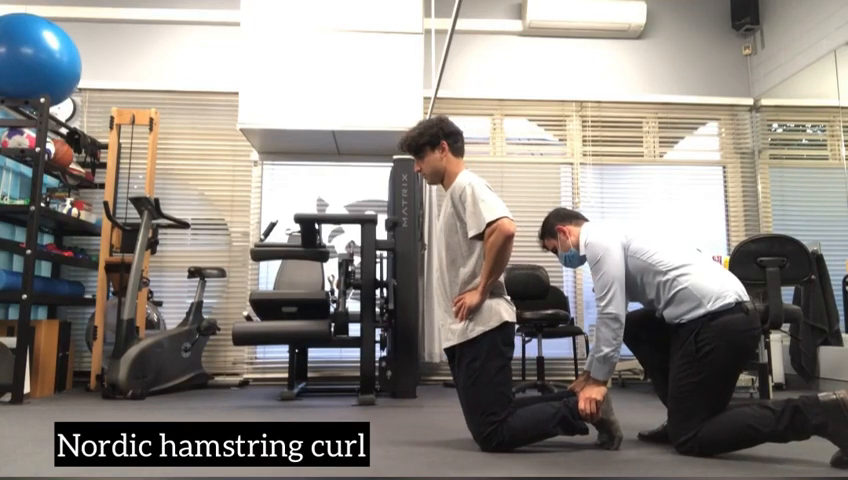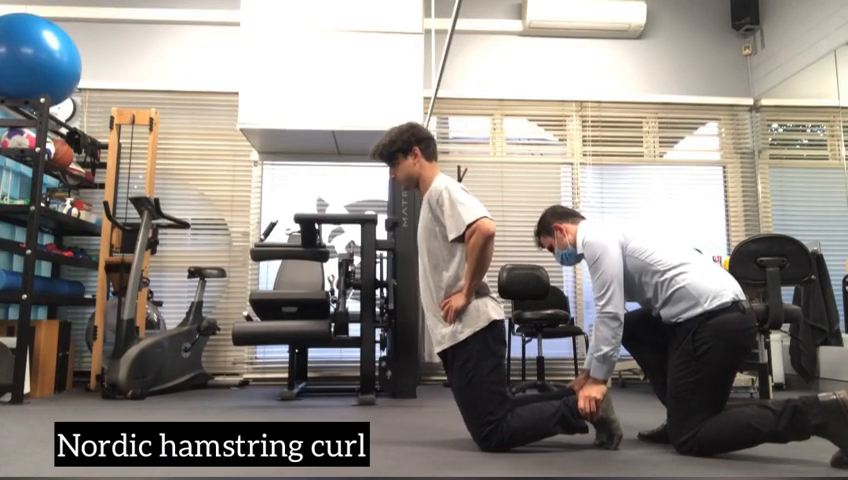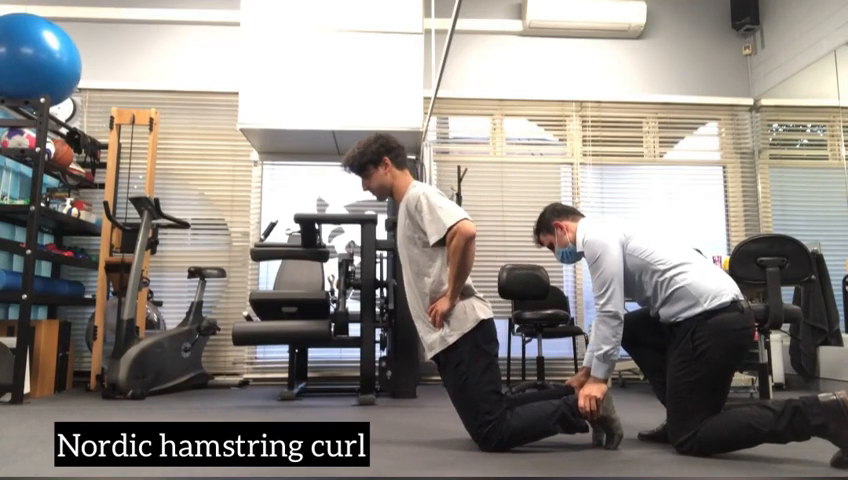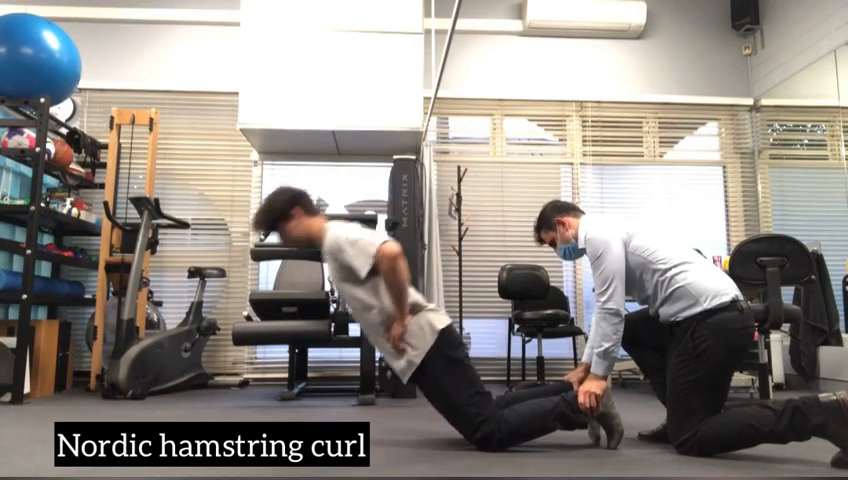
dt=0.7s
person 1, frame 1
left shoulder: (466, 186)
right shoulder: (454, 193)
left elbow: (504, 229)
left wrist: (482, 290)
left hip: (481, 325)
right hip: (465, 328)
left knee: (493, 434)
right knee: (491, 422)
left ankle: (582, 408)
right ankle: (577, 402)
person 1, frame 2
left shoulder: (443, 190)
right shoulder: (432, 197)
left elbow: (484, 230)
left wrist: (466, 293)
left hip: (470, 327)
right hip: (458, 330)
left knee: (493, 433)
right knee: (491, 419)
right ankle: (577, 400)
person 1, frame 3
left shoulder: (418, 196)
right shoulder: (408, 205)
left elbow: (465, 232)
left wrist: (451, 296)
left hip: (460, 328)
right hip: (449, 332)
left knee: (492, 433)
right knee: (492, 418)
right ankle: (579, 397)
person 1, frame 4
left shoulder: (338, 237)
right shoulder: (336, 243)
left elbow: (391, 254)
left wrist: (401, 318)
left hip: (424, 343)
right hip: (420, 346)
left knee: (486, 429)
right knee: (486, 416)
left ankle: (577, 403)
right ankle: (570, 394)
person 2, frame 1
left shoulder: (599, 239)
right shoulder: (612, 239)
left elbow: (611, 315)
right elbow: (615, 316)
left wrist: (597, 380)
right wrist: (588, 372)
left hip: (718, 323)
right hip: (722, 314)
left knee: (689, 438)
right knee: (633, 327)
left ankle: (822, 413)
right ankle: (682, 416)
person 2, frame 2
left shoulder: (596, 238)
right shoulder: (608, 237)
left elbow: (610, 314)
right elbow: (611, 314)
left wrist: (597, 378)
right wrist: (587, 371)
left hip: (714, 322)
right hip: (717, 314)
left knee: (690, 439)
right knee: (631, 328)
left ankle: (821, 413)
right ankle: (682, 414)
person 2, frame 3
left shoulder: (597, 238)
right shoulder: (607, 236)
left elbow: (610, 313)
right elbow: (607, 313)
left wrist: (598, 378)
right wrist: (587, 369)
left hip: (712, 322)
right hip: (716, 314)
left knee: (689, 438)
right knee: (630, 330)
right ankle: (681, 415)
person 2, frame 4
left shoulder: (598, 233)
right shoulder: (607, 234)
left elbow: (611, 309)
right elbow: (606, 309)
left wrist: (598, 373)
right wrist: (585, 365)
left hip: (712, 322)
right hip: (712, 315)
left knee: (690, 439)
right knee: (630, 331)
left ankle: (823, 414)
right ankle: (682, 414)
